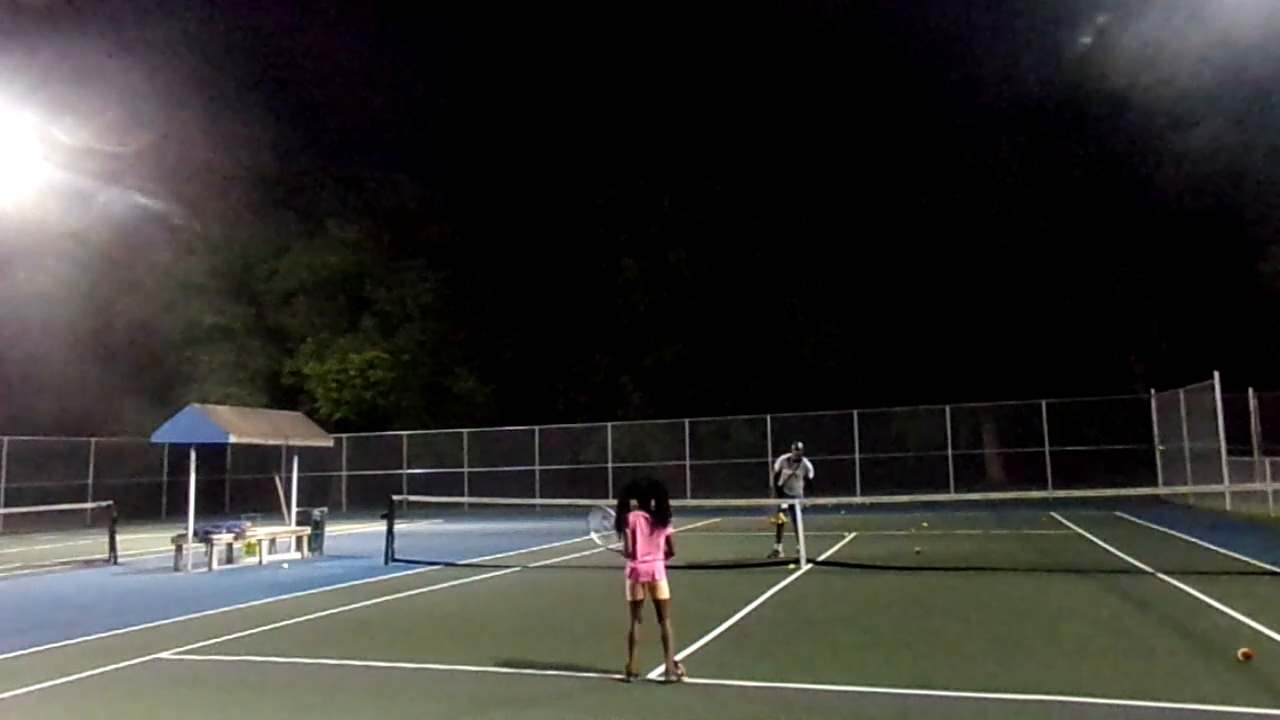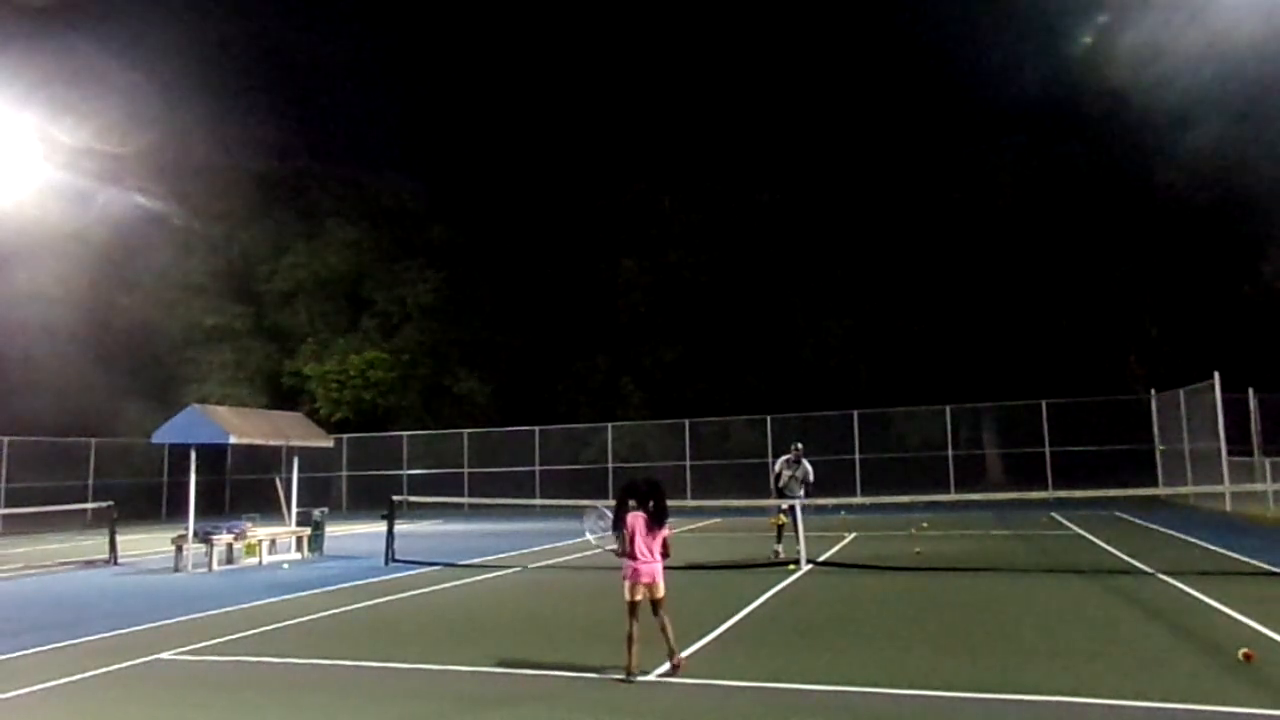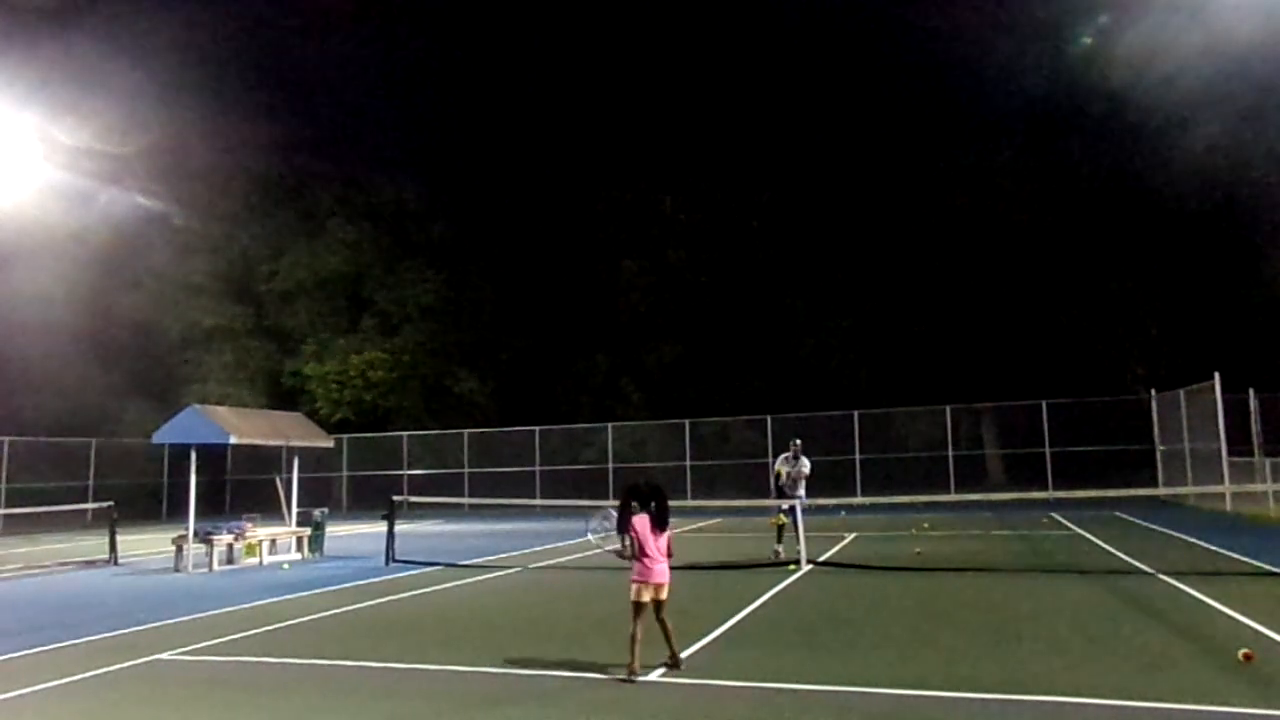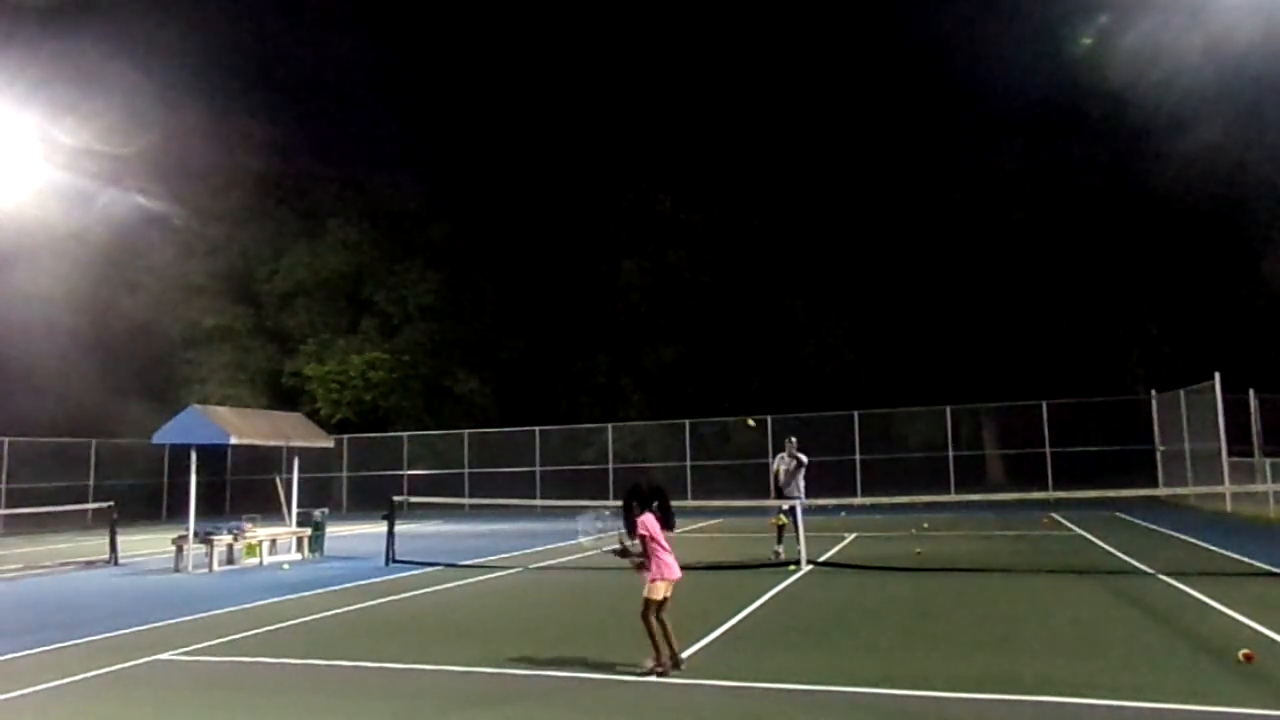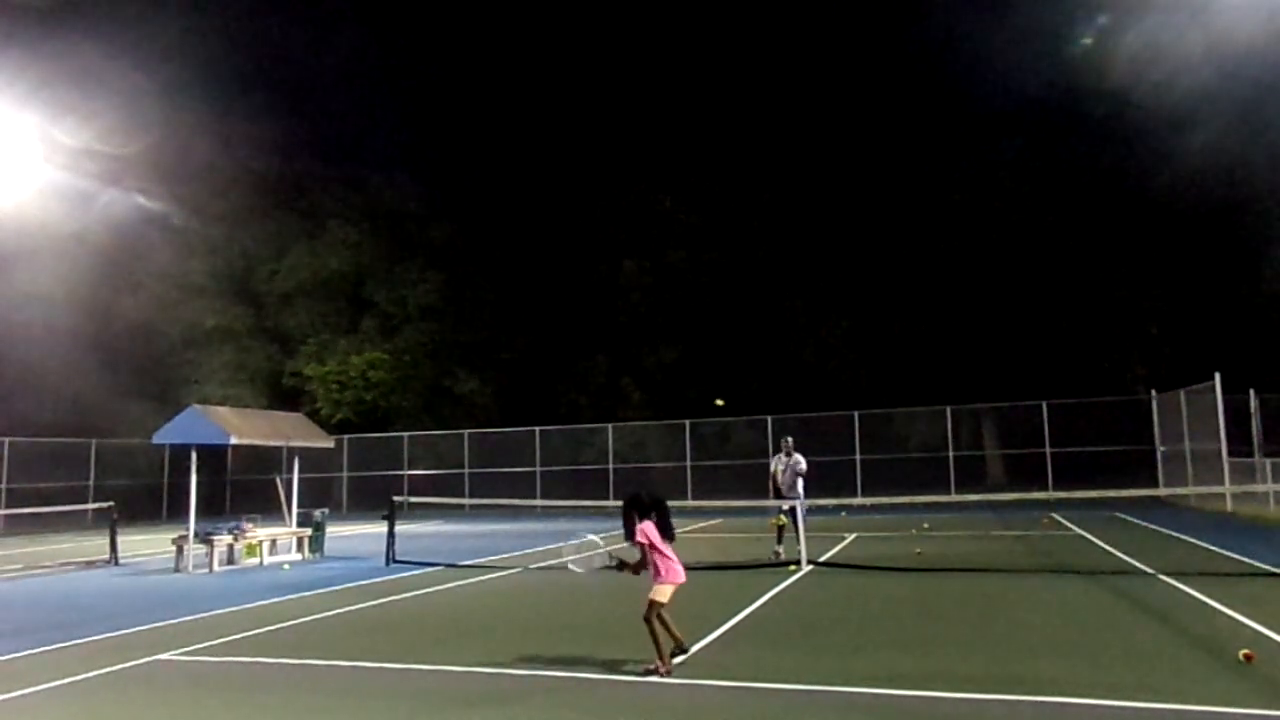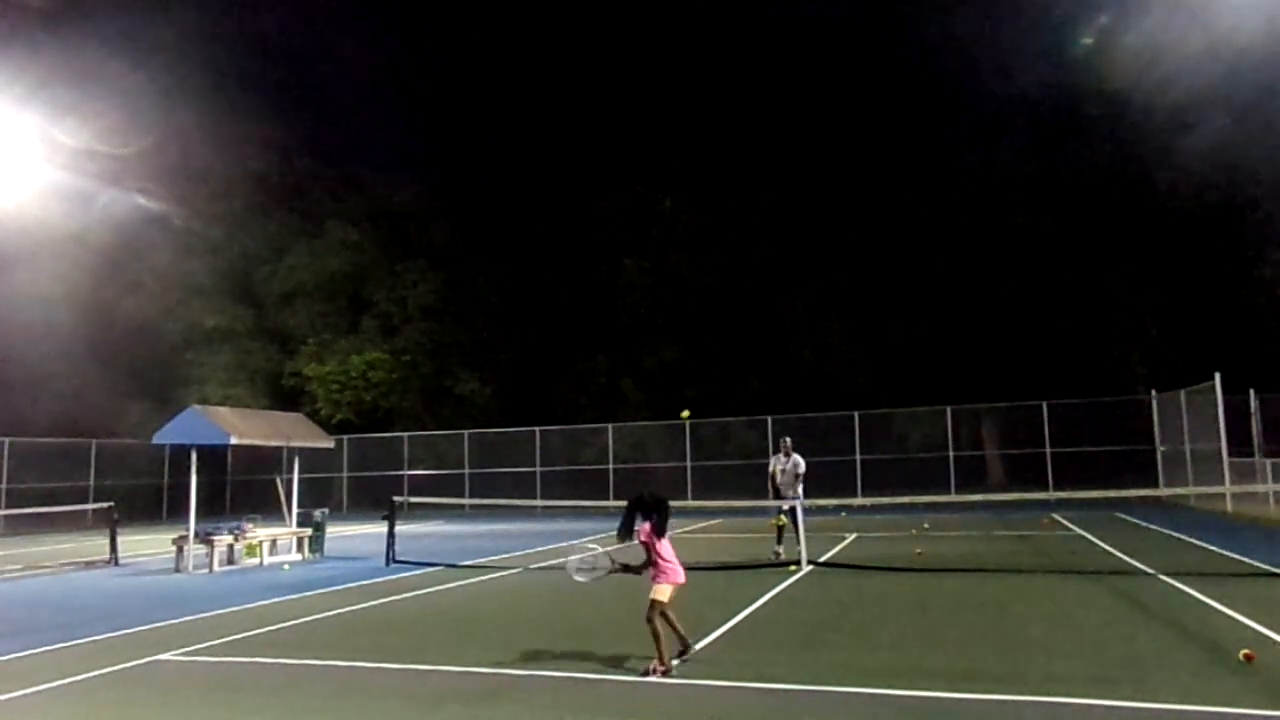
dt=0.2s
person 1, frame 1
left shoulder: (630, 518)
right shoulder: (663, 520)
left elbow: (628, 551)
right elbow: (671, 551)
left wrist: (626, 553)
left hip: (636, 572)
right hip: (657, 572)
left knee: (635, 620)
right knee: (664, 620)
left ankle: (632, 667)
right ankle: (670, 666)
person 1, frame 2
left shoulder: (628, 519)
right shoulder: (660, 520)
left elbow: (625, 551)
right elbow: (666, 553)
left wrist: (618, 552)
left hip: (635, 573)
right hip: (655, 572)
left knee: (633, 620)
right knee: (660, 614)
left ankle: (632, 666)
right ankle: (674, 655)
person 1, frame 3
left shoulder: (634, 521)
right shoulder: (662, 521)
left elbow: (635, 554)
right elbow: (670, 553)
left wrist: (623, 554)
left hip: (644, 574)
right hip: (663, 573)
left knee: (637, 620)
right knee: (661, 616)
left ankle: (634, 665)
right ankle: (675, 656)
person 1, frame 4
left shoulder: (641, 521)
right shoulder: (659, 518)
left elbow: (647, 553)
left wrist: (628, 553)
right wrist: (643, 562)
left hip: (660, 572)
right hip: (672, 569)
left knee: (647, 614)
right knee: (659, 614)
left ankle: (662, 661)
right ankle: (675, 657)
person 1, frame 5
left shoulder: (641, 529)
right shoulder: (656, 525)
left elbow: (645, 562)
left wrist: (628, 566)
right wrist: (635, 566)
left hip: (667, 576)
right hip: (674, 572)
left knee: (649, 617)
right knee: (657, 610)
left ankle: (664, 664)
right ankle: (680, 644)
person 1, frame 6
left shoulder: (643, 529)
right shoulder: (659, 526)
left elbow: (652, 560)
left wrist: (633, 569)
right wrist: (637, 568)
left hip: (665, 576)
right hip: (675, 572)
left knee: (652, 617)
right knee: (661, 609)
left ankle: (664, 663)
right ankle: (685, 643)
